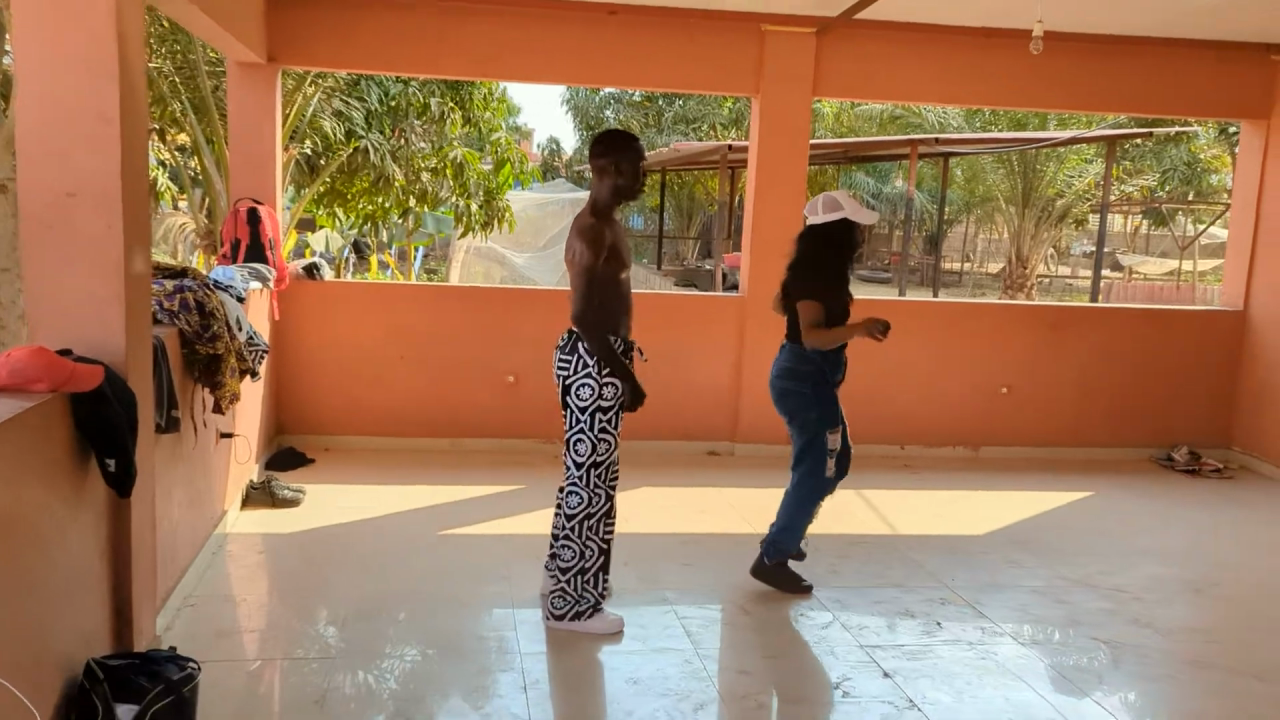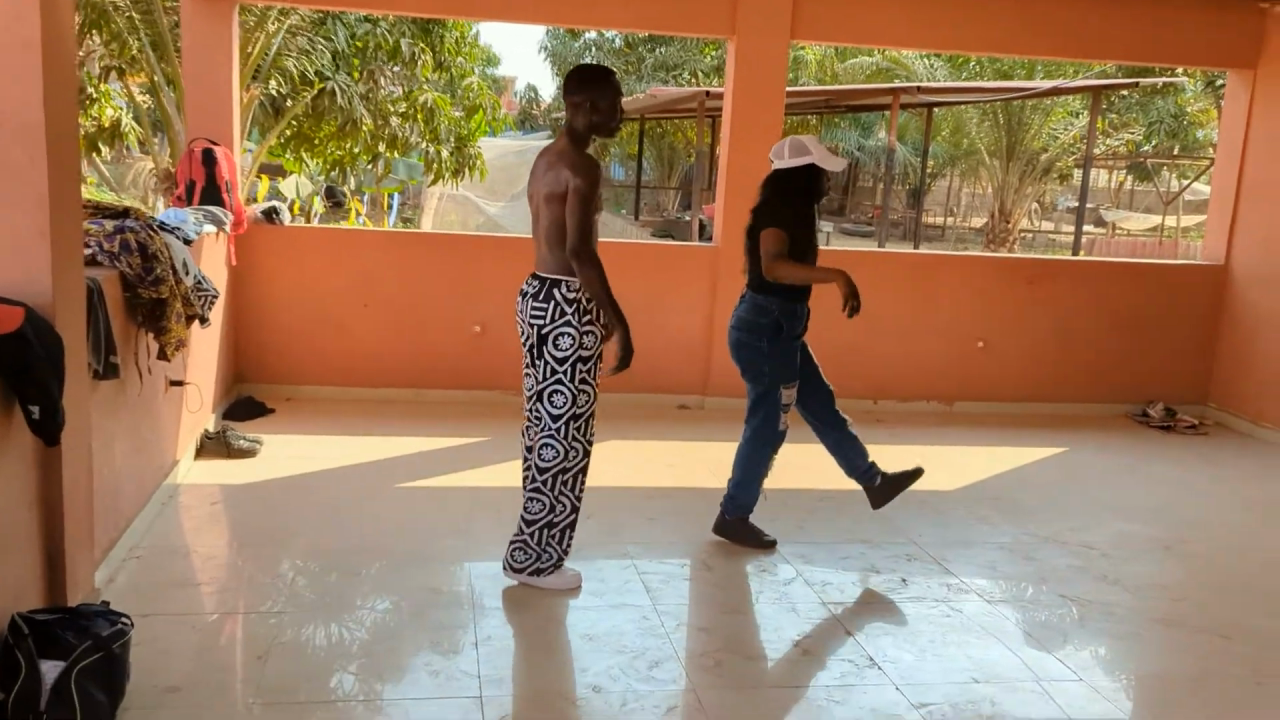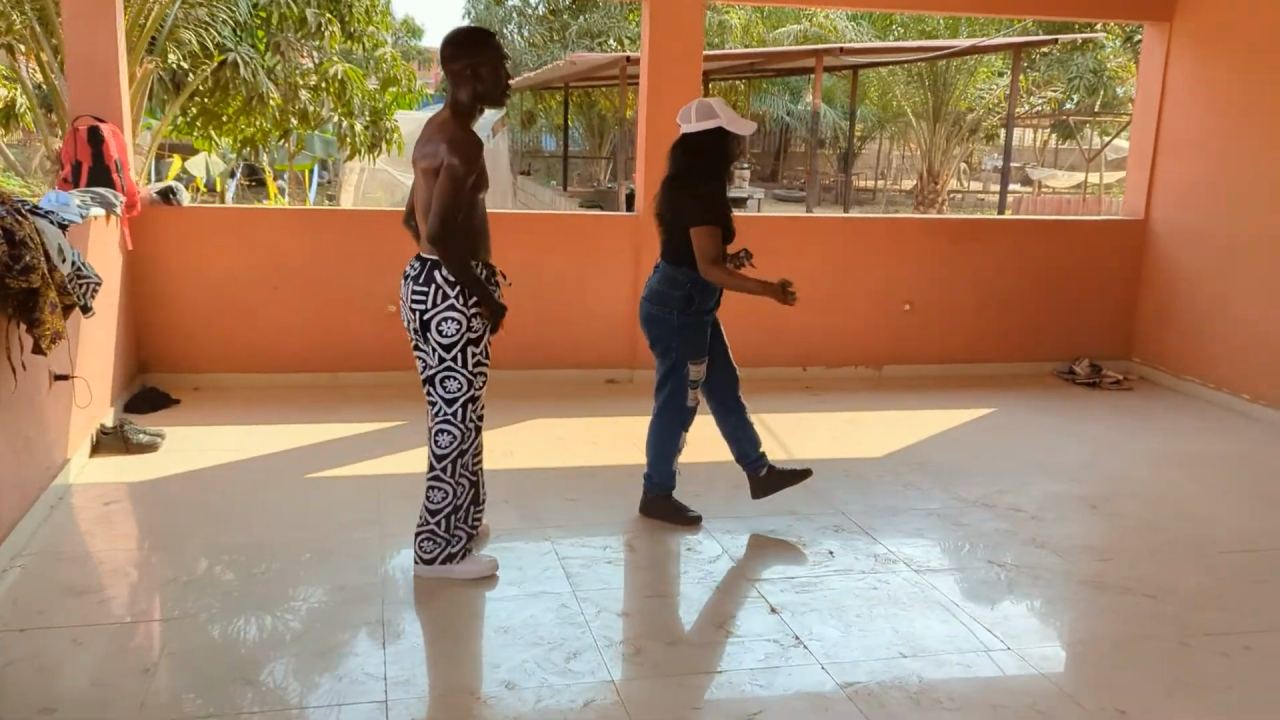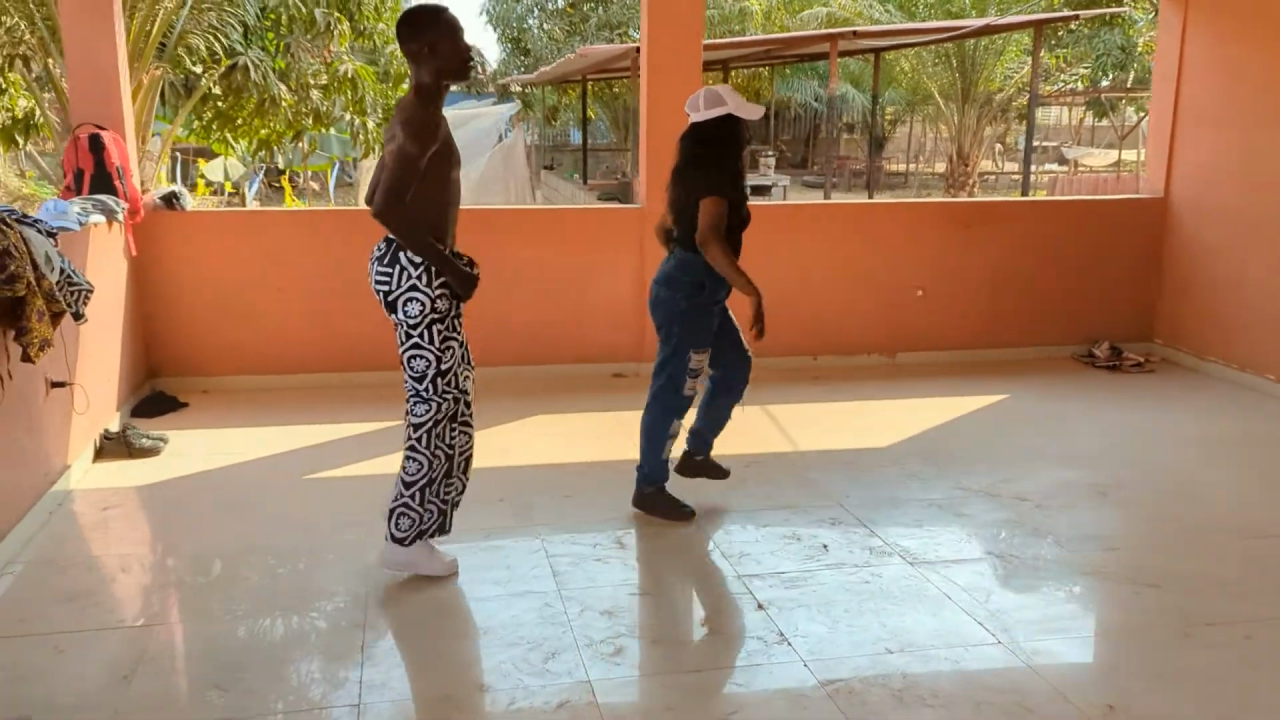
dt=0.5s
person 1, frame 1
left shoulder: (606, 224)
right shoulder: (593, 230)
right elbow: (582, 315)
left wrist: (619, 366)
right wrist: (624, 374)
left hip: (595, 358)
right hip: (594, 362)
left knee: (582, 473)
right knee: (591, 481)
left ankle: (562, 571)
right ankle: (572, 604)
person 1, frame 2
left shoulder: (547, 158)
right shoulder: (582, 166)
right elbow: (579, 249)
right wrist: (618, 317)
left hip: (539, 294)
right hip: (567, 304)
left knee: (545, 425)
right knee: (565, 434)
left ankle: (536, 541)
right ankle: (534, 558)
person 1, frame 3
left shoulder: (436, 131)
right shoulder: (463, 142)
left elbow: (413, 218)
right elbow: (440, 232)
right wrist: (485, 296)
left hip: (427, 280)
right hip: (451, 290)
left knee: (453, 414)
right knee: (458, 419)
left ankle: (456, 523)
right ankle: (441, 550)
person 1, frame 4
left shoulder: (421, 114)
right shoulder: (420, 118)
left elbow: (380, 200)
right elbow: (383, 206)
left wrist: (444, 253)
right wrist: (449, 262)
left hip: (421, 272)
right hip: (417, 276)
left knee: (451, 396)
right knee: (435, 404)
left ankle: (422, 516)
right ankle: (406, 538)
person 2, frame 1
left shoulder: (812, 268)
right shoulder: (818, 273)
left elbow: (780, 304)
right elbow: (813, 335)
right wrist: (858, 329)
left hip: (799, 375)
right hip: (807, 380)
left knee: (835, 462)
right knee: (814, 473)
left ankle: (780, 539)
right ankle: (772, 559)
person 2, frame 2
left shoulder: (787, 214)
right shoulder: (778, 214)
right elbow: (771, 267)
left wrist: (814, 273)
right wrist: (835, 275)
left hip: (780, 330)
right hip: (764, 332)
left knee: (822, 407)
right knee: (768, 426)
left ankle: (873, 481)
right ankle: (733, 518)
person 2, frame 3
left shoulder: (693, 185)
right shoulder: (700, 191)
right elbow: (710, 269)
left wrist: (733, 259)
right wrist: (767, 289)
left hip: (690, 303)
right hip: (677, 305)
left knee: (724, 387)
right knee: (678, 401)
left ankle: (759, 471)
right ankle: (656, 495)
person 2, frame 4
left shoulder: (699, 171)
right shoulder: (715, 175)
left elbow: (667, 231)
right elbow: (708, 240)
right wrist: (751, 289)
left hip: (690, 288)
right hip: (688, 294)
left knee: (737, 366)
right knee: (673, 390)
left ankle: (697, 453)
right ankle: (650, 487)
